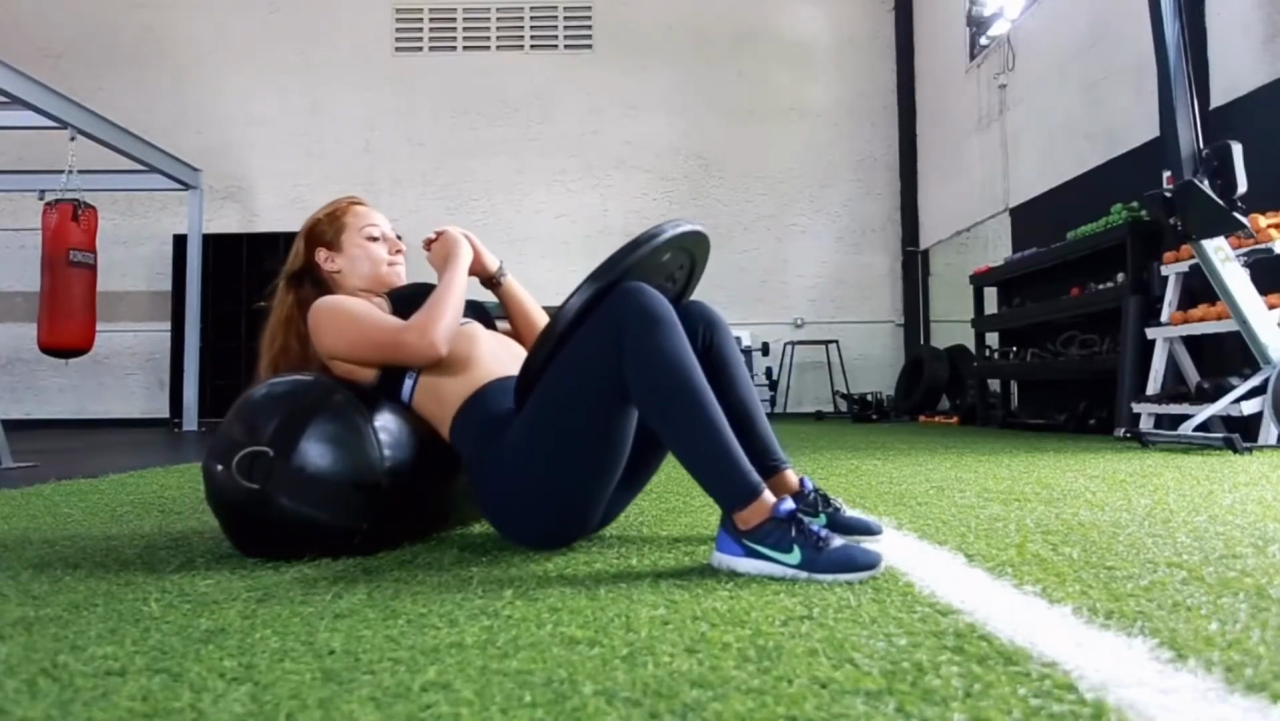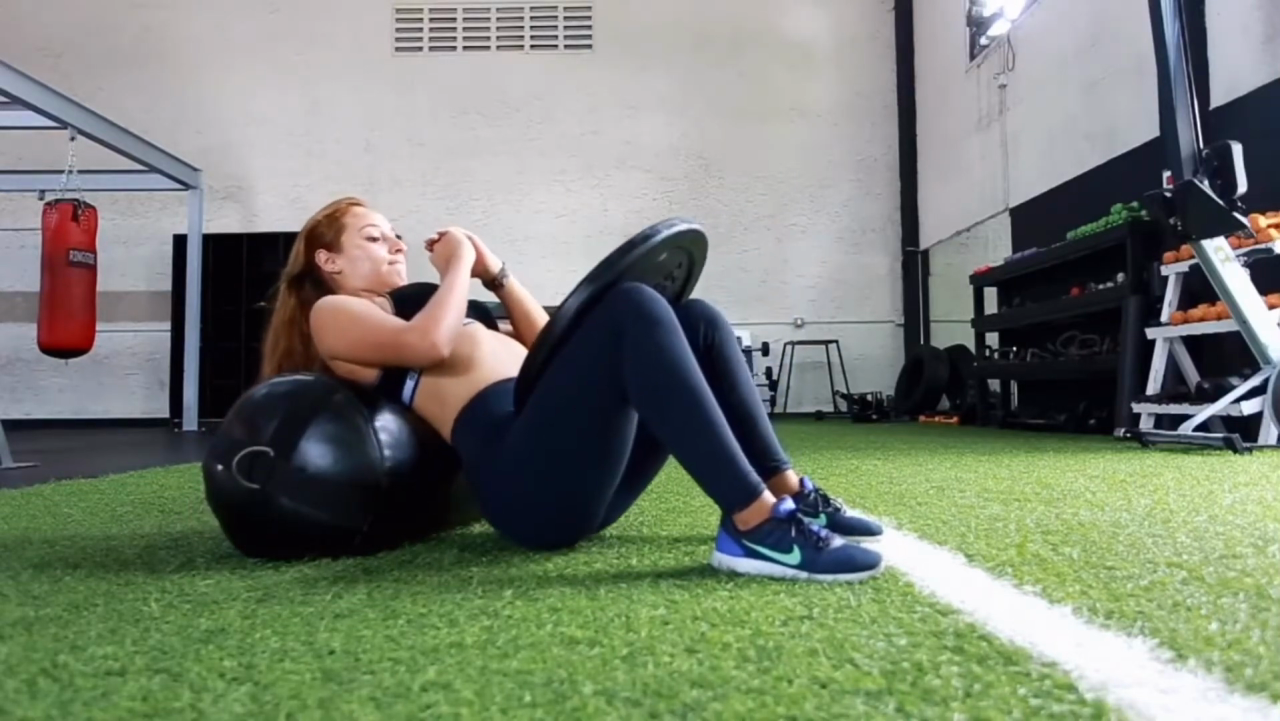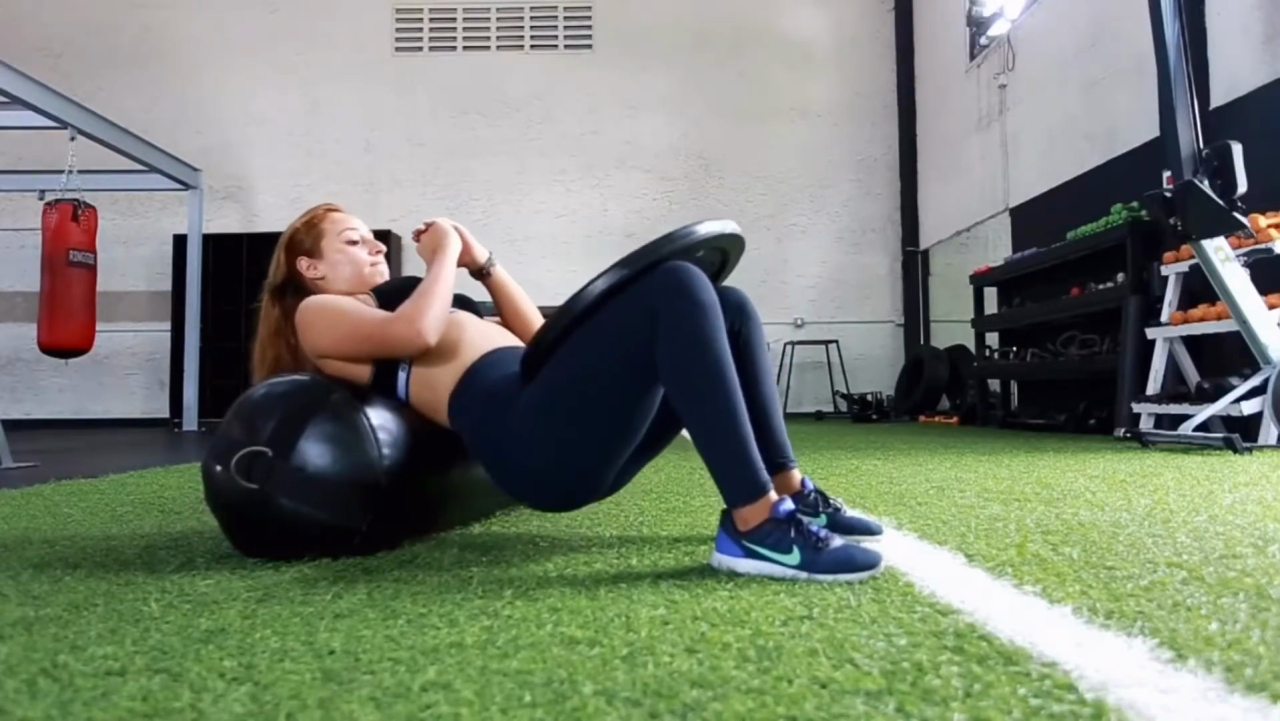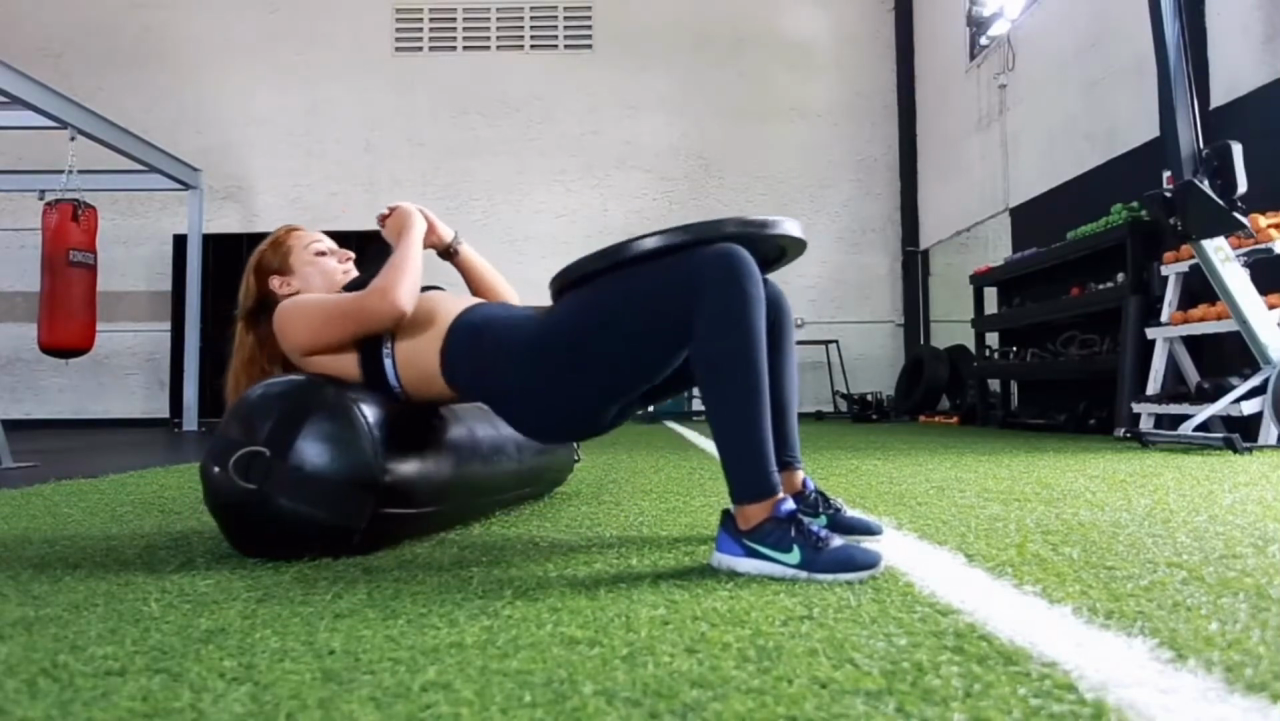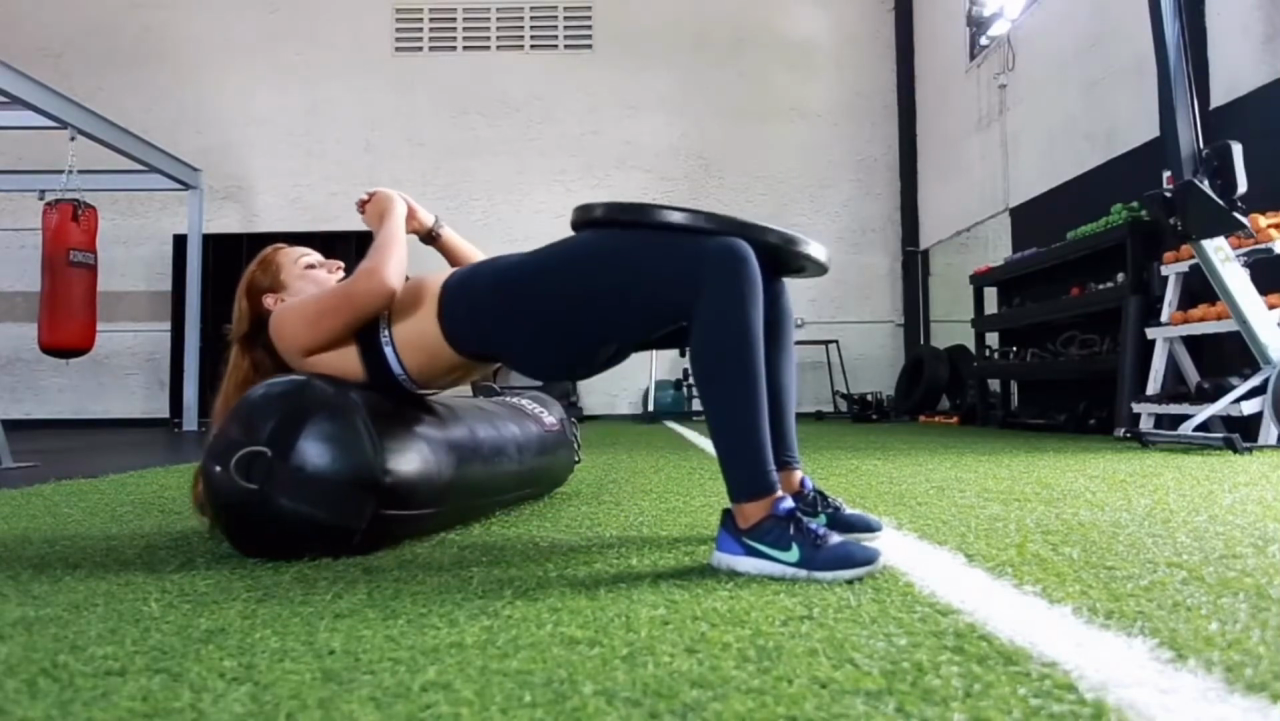
dt=0.2s
person 1, frame 1
left shoulder: (403, 316)
right shoulder: (332, 315)
left elbow: (542, 348)
right elbow: (428, 344)
left wrist: (490, 269)
right wrist: (455, 266)
left hip: (584, 464)
right hip: (529, 476)
left knee: (695, 323)
right knee: (634, 309)
left ankle: (788, 495)
right ankle: (758, 527)
person 1, frame 2
left shoulder: (405, 316)
right shoulder: (333, 315)
left elbow: (542, 347)
right elbow: (429, 345)
left wrist: (493, 271)
right wrist: (458, 267)
left hip: (583, 464)
right hip: (530, 473)
left knee: (698, 321)
right knee: (634, 310)
left ankle: (788, 494)
right ankle: (756, 528)
person 1, frame 3
left shoulder: (387, 314)
right shoulder: (316, 315)
left elbow: (531, 330)
right elbow: (416, 334)
left wrist: (478, 260)
right wrist: (443, 253)
left hip: (578, 427)
right hip: (537, 432)
left knee: (726, 310)
right knee: (677, 289)
left ankle: (789, 490)
right ankle: (757, 528)
person 1, frame 4
left shoulder: (371, 321)
right shoulder: (297, 325)
left elbow: (504, 306)
right elbow: (390, 303)
left wrist: (446, 242)
right wrist: (406, 240)
left hip: (562, 364)
right hip: (536, 365)
left knee: (757, 296)
right knee: (724, 271)
left ankle: (791, 490)
right ankle: (758, 527)
person 1, frame 5
left shoulder: (368, 329)
right shoulder: (294, 329)
left elbow: (481, 273)
right elbow: (381, 284)
left wrist: (428, 227)
right wrist: (391, 220)
left hip: (552, 319)
right hip: (528, 313)
left knee: (758, 282)
right knee: (724, 264)
left ankle: (787, 487)
right ankle: (757, 525)
